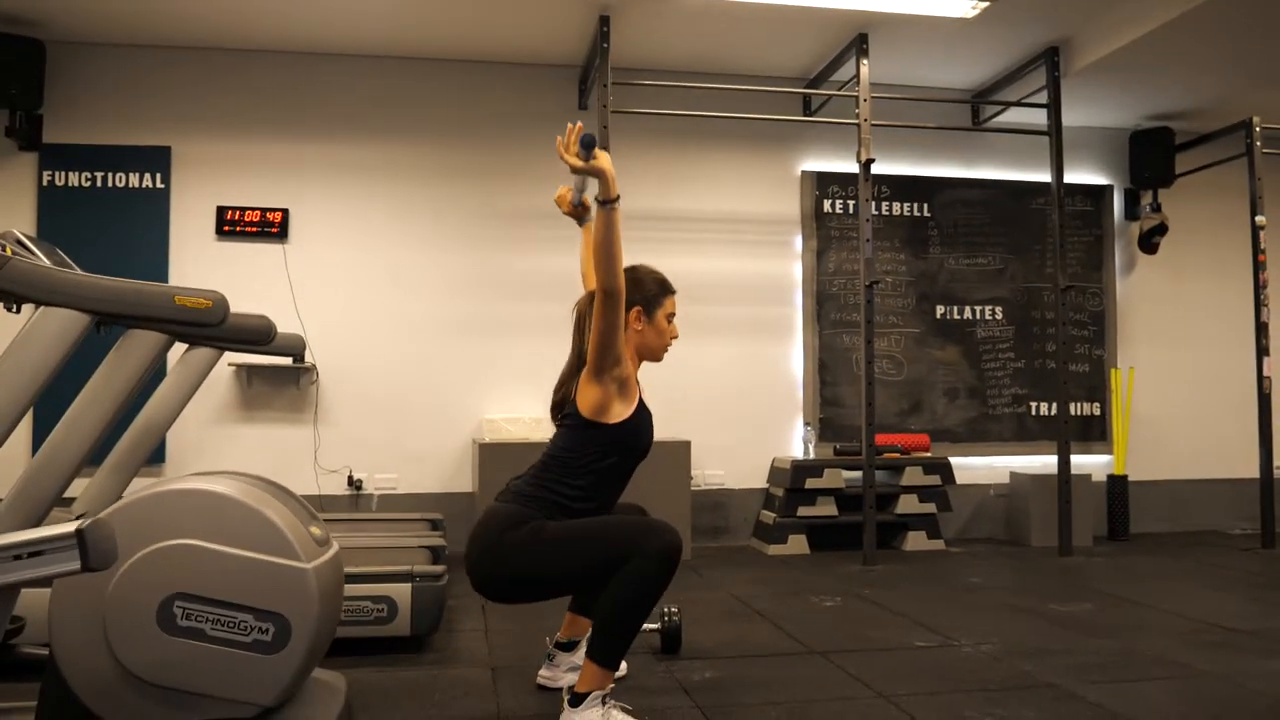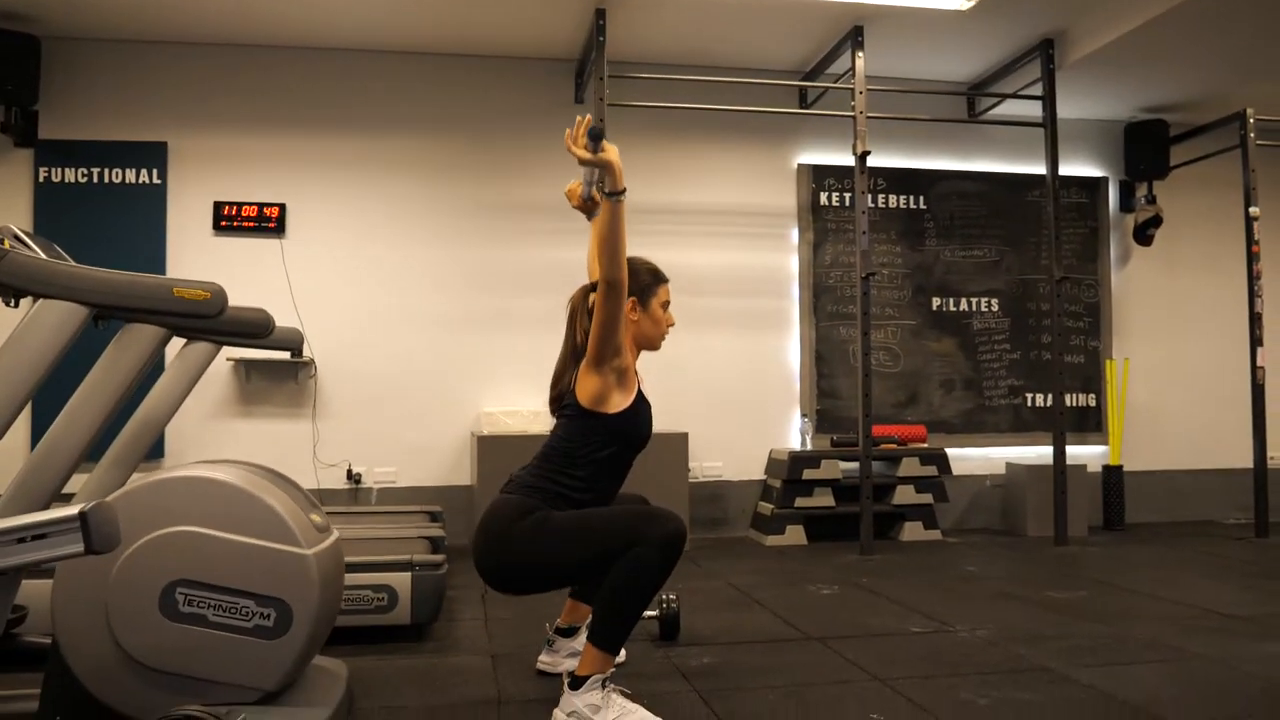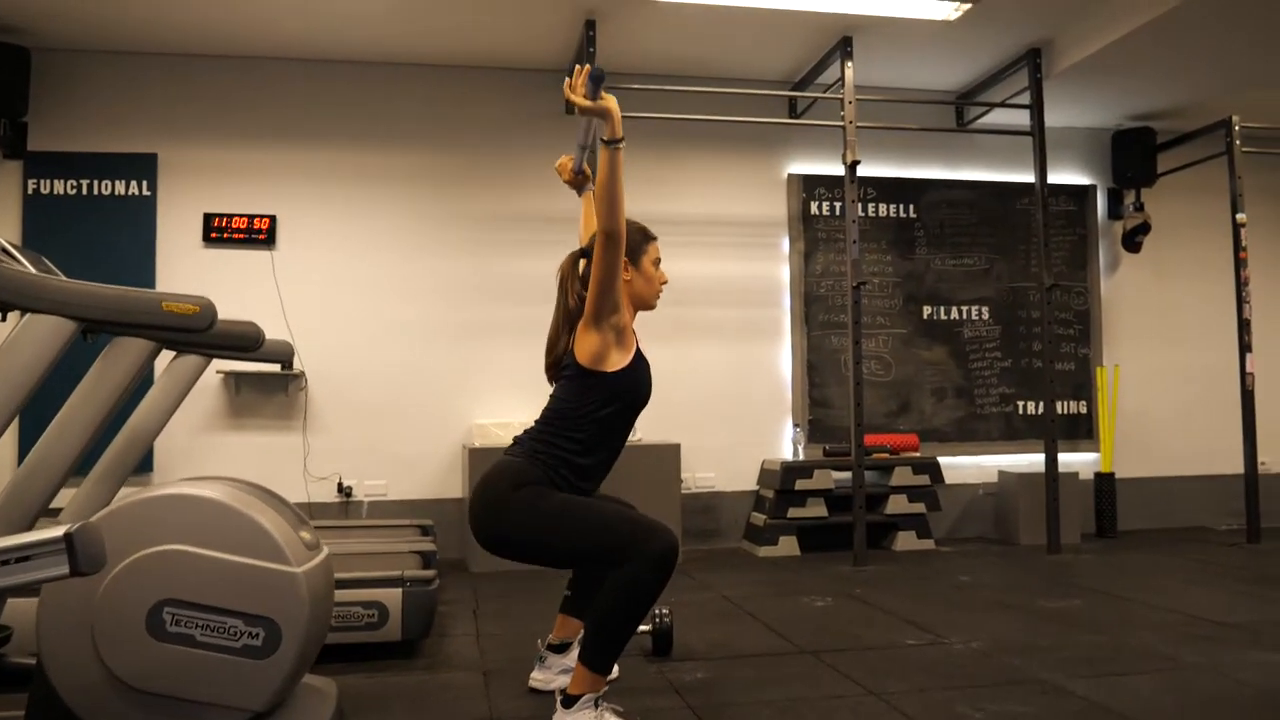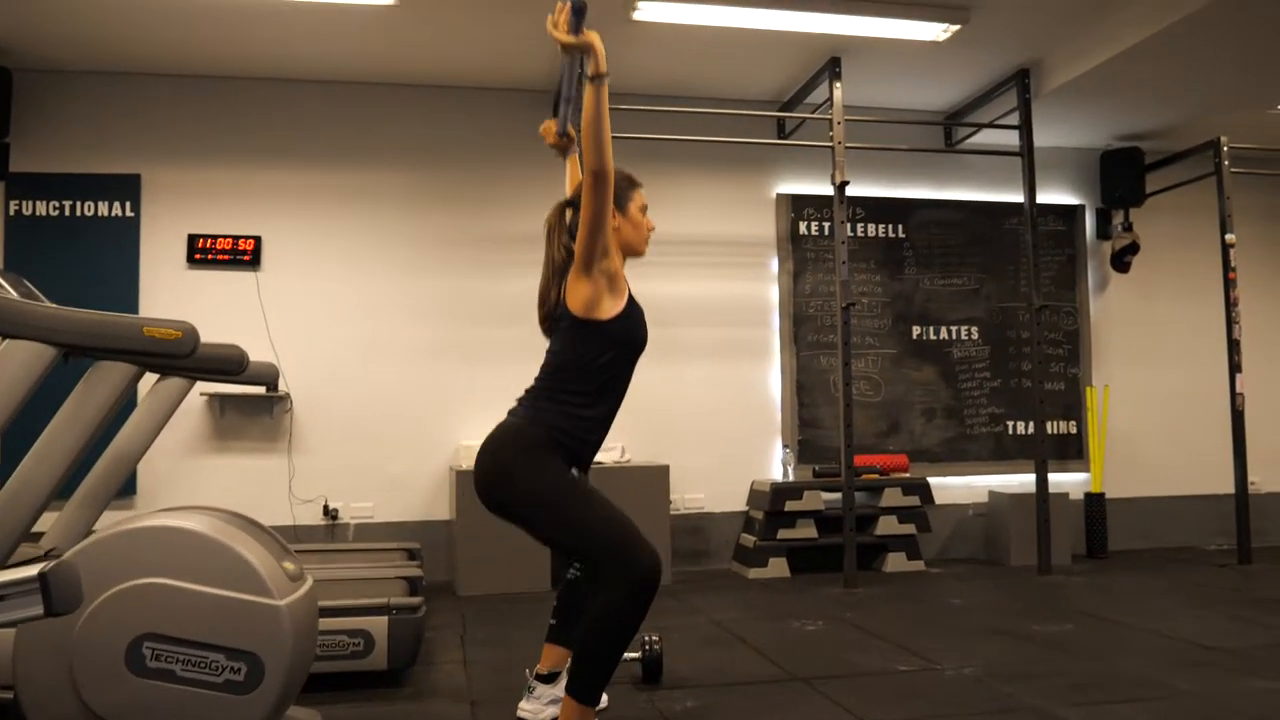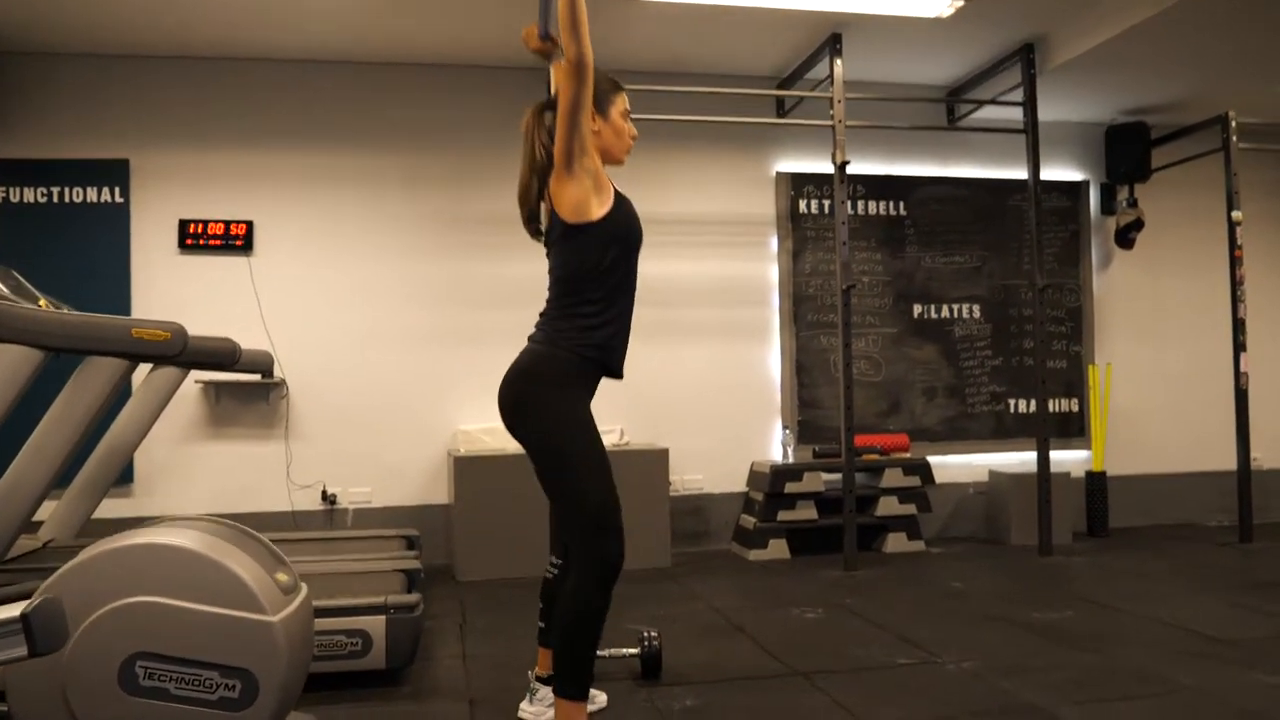
dt=0.3s
person 1, frame 1
left shoulder: (613, 368)
right shoulder: (611, 376)
left elbow: (599, 282)
right elbow: (609, 288)
left wrist: (585, 219)
right wrist: (606, 187)
left hip: (520, 529)
right hip: (508, 545)
left knee: (630, 524)
right knee: (656, 543)
left ankle: (566, 652)
person 1, frame 2
left shoulder: (610, 360)
right shoulder: (610, 367)
left elbow: (606, 279)
right elbow: (610, 282)
left wrist: (594, 213)
right wrist: (613, 183)
left hip: (525, 522)
right hip: (514, 539)
left knee: (629, 515)
right knee: (660, 530)
left ankle: (565, 639)
person 1, frame 3
left shoulder: (605, 323)
right shoulder: (607, 327)
left elbow: (597, 238)
right elbow: (610, 236)
left wrist: (583, 188)
right wrist: (611, 133)
left hip: (525, 492)
right hip: (513, 501)
left knee: (618, 529)
right knee: (652, 547)
left ankle: (557, 654)
person 1, frame 4
left shoulder: (592, 278)
right shoulder: (597, 276)
left elbow: (590, 193)
right elbow: (597, 182)
left wrist: (565, 151)
right wrist: (594, 72)
left hip: (533, 455)
right hip: (524, 461)
left knee: (603, 555)
right knee: (635, 567)
person 1, frame 5
left shoulder: (581, 179)
right shoulder: (579, 174)
left elbow: (570, 75)
right elbow: (579, 65)
left hip: (550, 384)
right hip: (550, 386)
left knee: (579, 538)
right knee: (599, 548)
